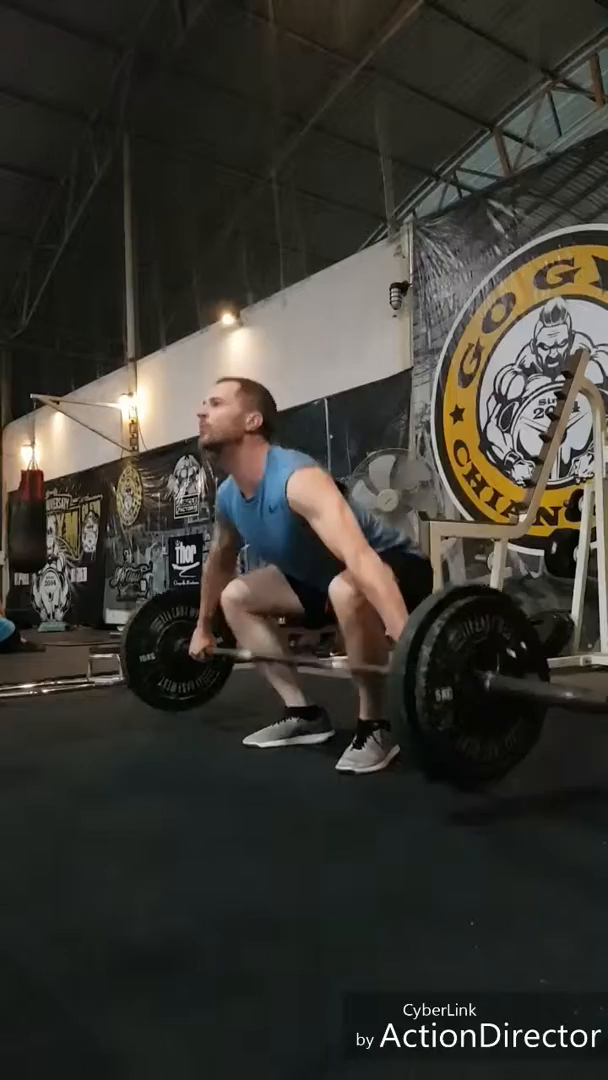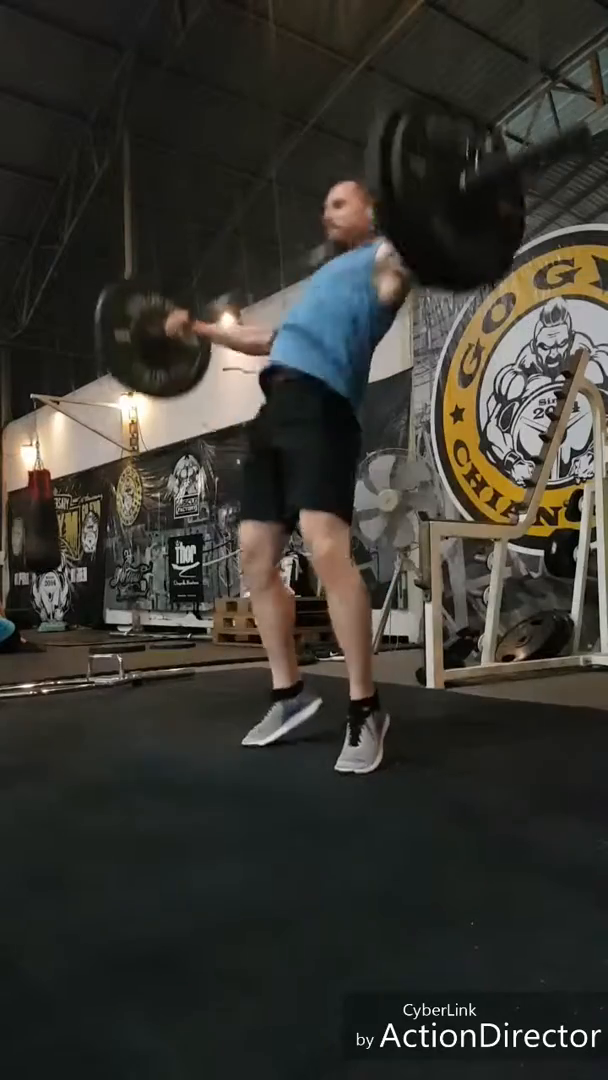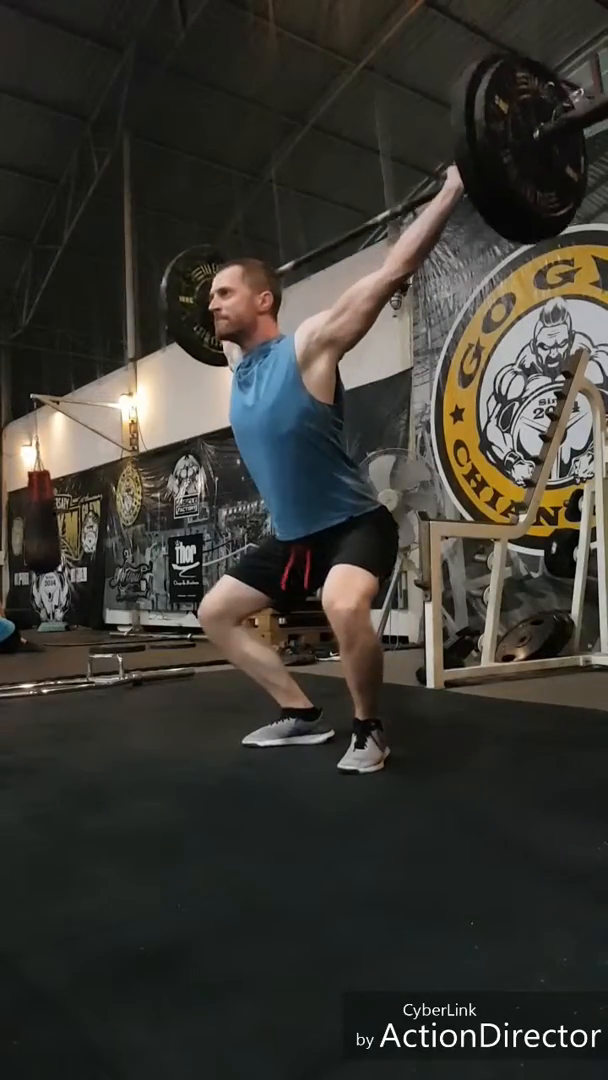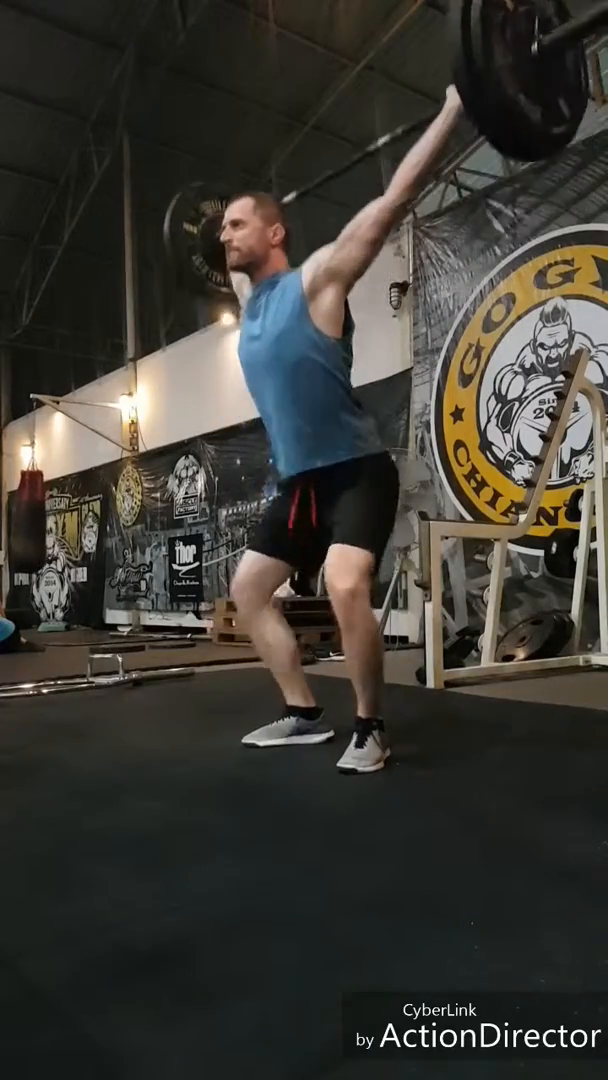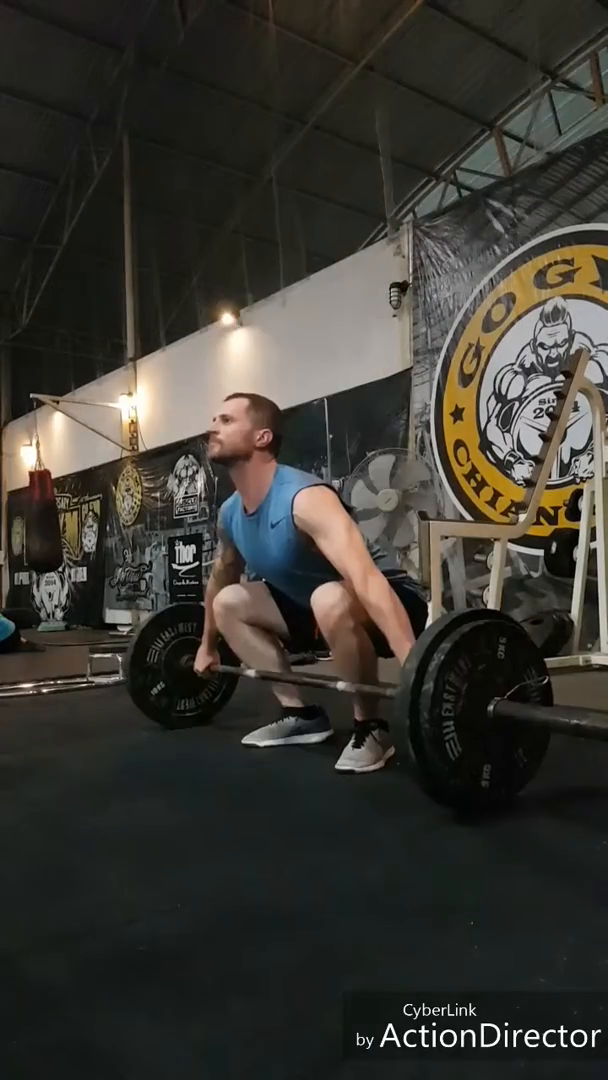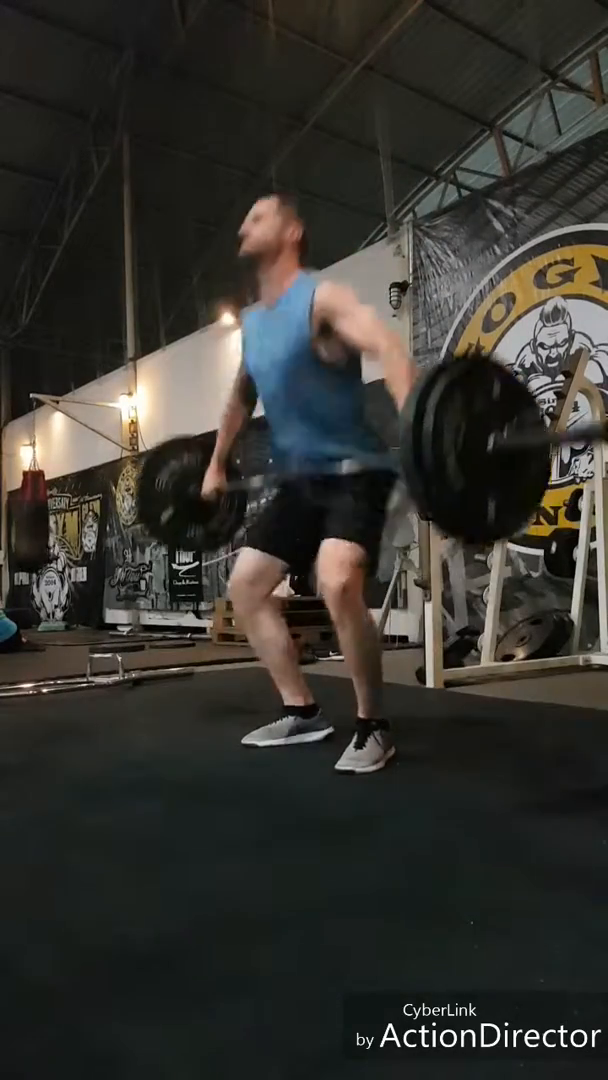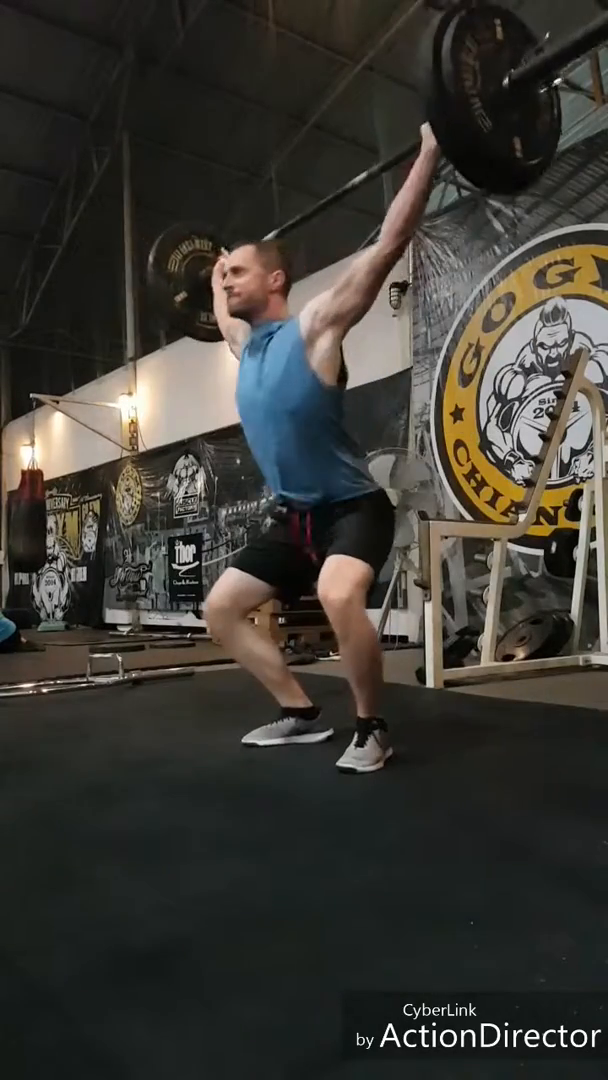
dt=0.7s
person 1, frame 1
left shoulder: (298, 480)
right shoulder: (228, 497)
left elbow: (362, 561)
right elbow: (218, 562)
right wrist: (203, 628)
left hip: (394, 567)
left knee: (346, 593)
right knee: (236, 597)
left ankle: (375, 729)
right ankle: (303, 713)
person 1, frame 2
left shoulder: (381, 257)
right shoulder: (328, 274)
left elbow: (412, 264)
right elbow: (267, 336)
right wrist: (195, 327)
left hip: (320, 407)
right hip: (280, 406)
left knee: (325, 552)
right knee: (256, 557)
left ankle: (366, 711)
right ankle: (289, 693)
person 1, frame 3
left shoulder: (308, 346)
right shoulder: (242, 363)
left elbow: (390, 271)
right elbow: (228, 332)
left wrist: (452, 190)
left hip: (355, 524)
right hip: (293, 536)
left knee: (344, 606)
right knee: (215, 613)
left ankle: (369, 730)
right ankle: (301, 714)
person 1, frame 4
left shoulder: (314, 281)
right shoulder: (251, 300)
left elbow: (390, 203)
right elbow: (238, 272)
left wrist: (450, 112)
left hip: (355, 471)
right hip: (296, 481)
left knee: (345, 589)
right knee: (248, 591)
left ankle: (369, 730)
right ankle: (303, 714)
person 1, frame 5
left shoulder: (305, 499)
right shoulder: (231, 513)
left elbow: (366, 581)
right elbow: (220, 579)
right wrist: (207, 646)
left hip: (386, 605)
left knee: (332, 602)
right knee: (229, 604)
left ankle: (371, 728)
right ankle: (300, 713)
person 1, frame 6
left shoulder: (322, 298)
right shoulder: (254, 322)
left elbow: (389, 349)
right elbow: (240, 398)
right wrist: (217, 466)
left hip: (353, 472)
right hip: (299, 479)
left knee: (337, 583)
right knee: (244, 586)
left ankle: (372, 727)
right ankle: (301, 714)
person 1, frame 7
left shoulder: (313, 327)
right shoulder: (250, 346)
left elbow: (386, 246)
right elbow: (224, 319)
left wrist: (429, 152)
right wrist: (212, 279)
left hip: (352, 506)
right hip: (295, 515)
left knee: (338, 597)
right knee: (220, 608)
left ankle: (371, 727)
right ankle: (301, 713)
